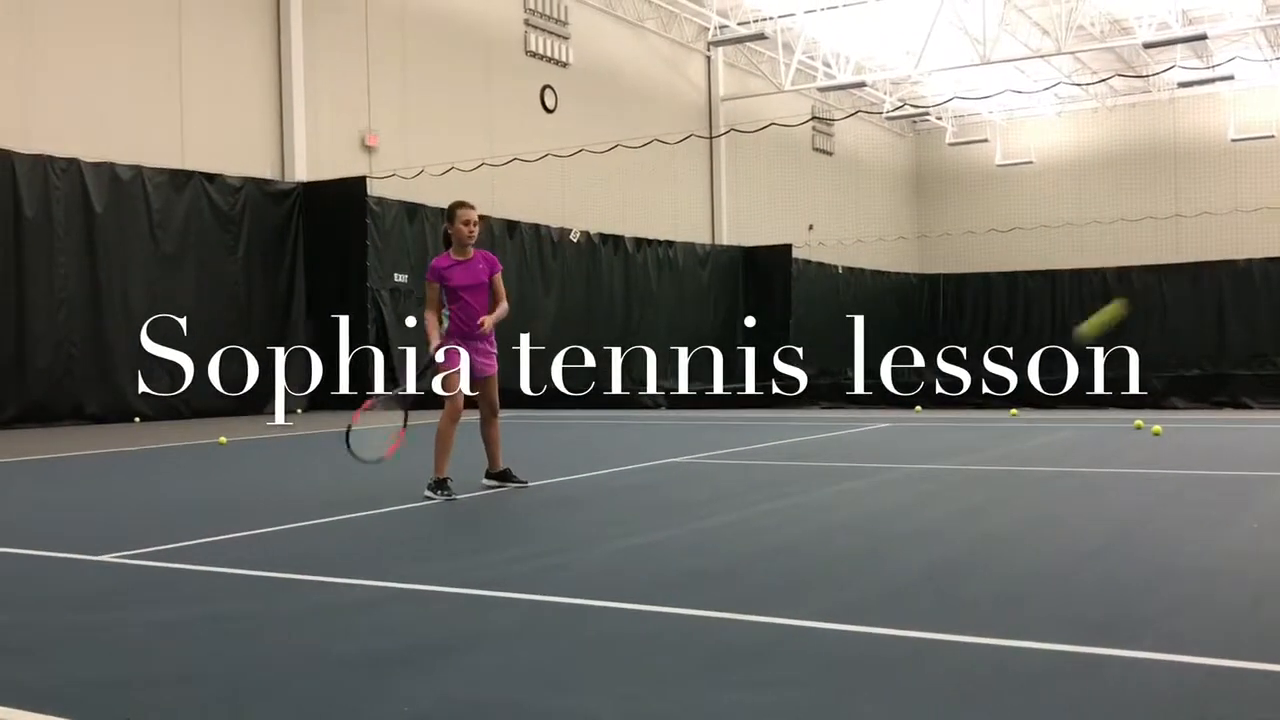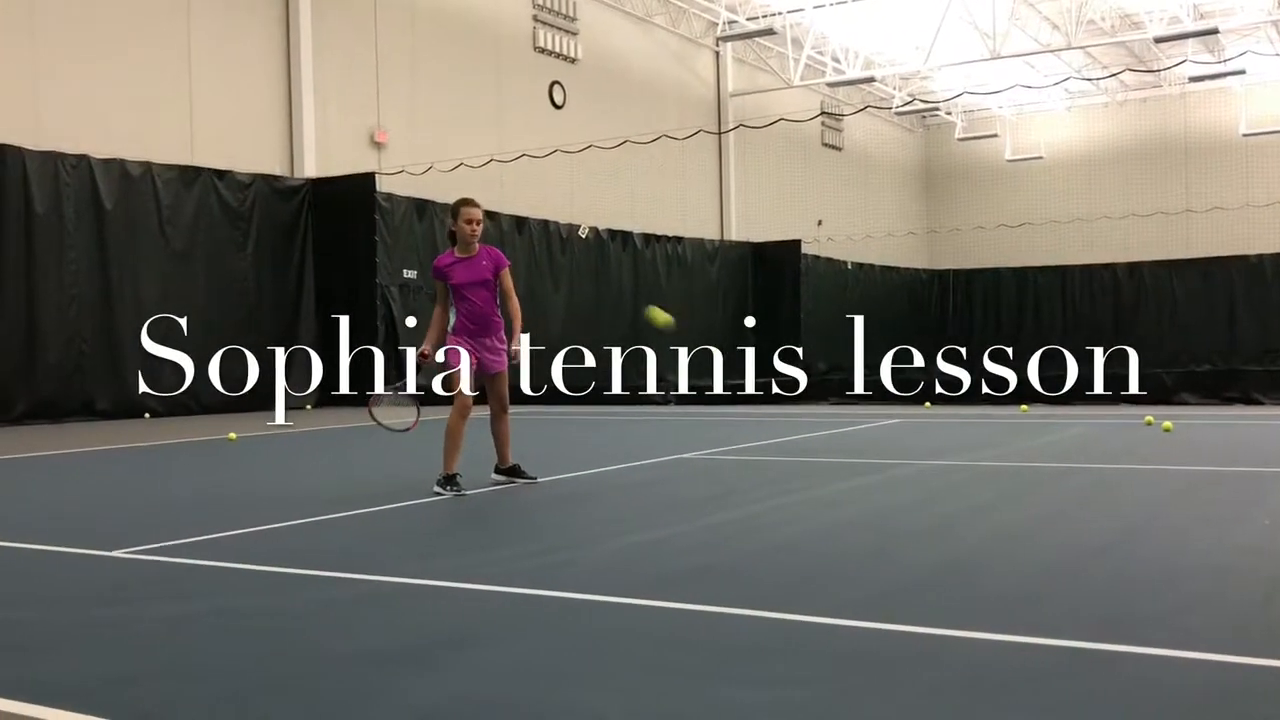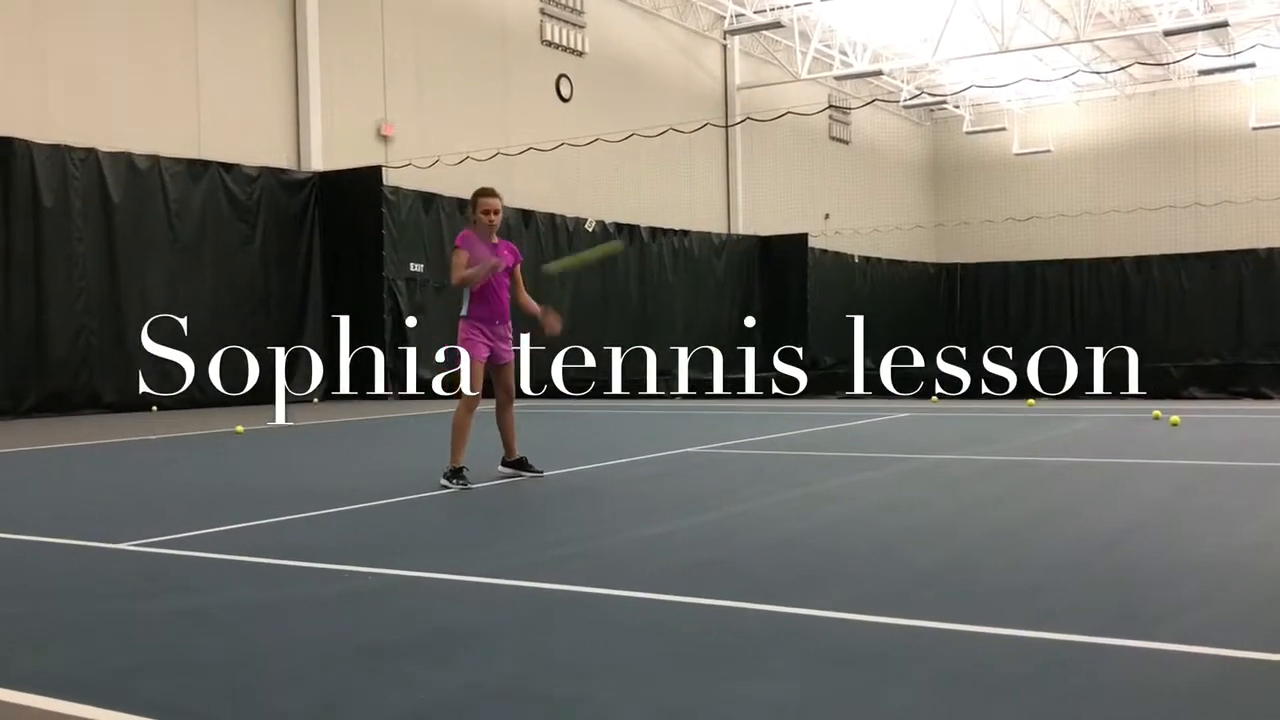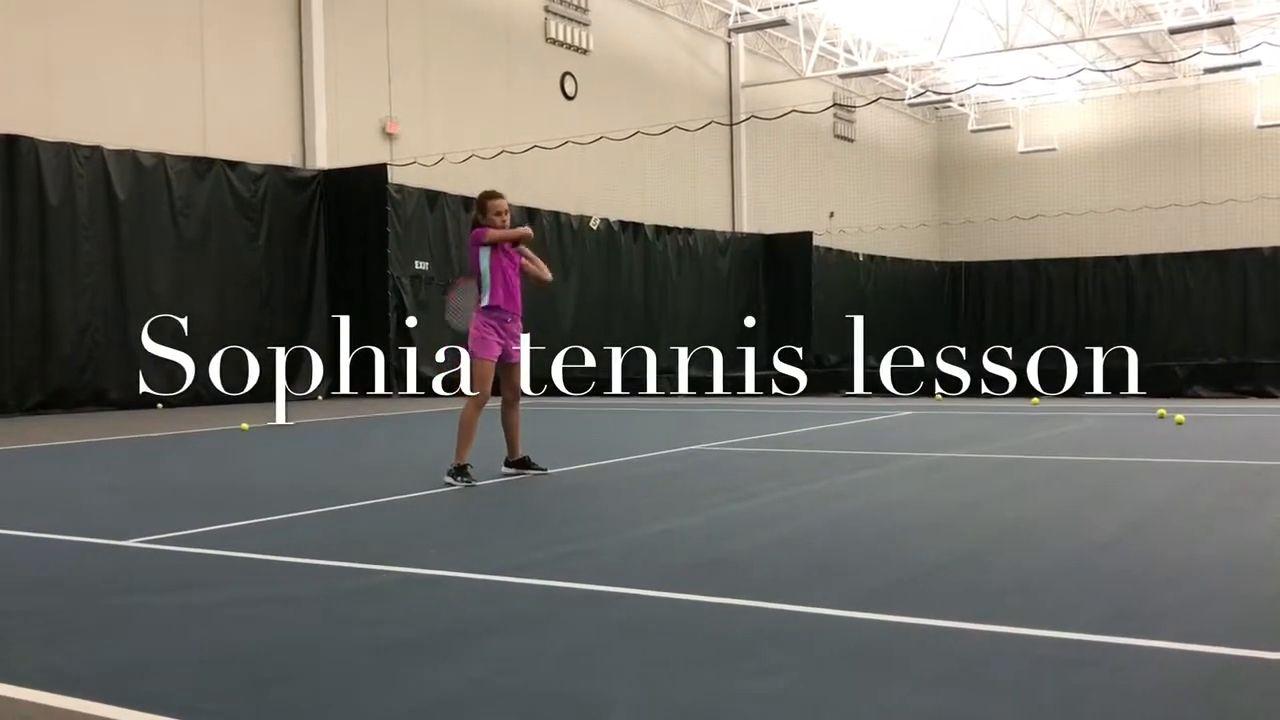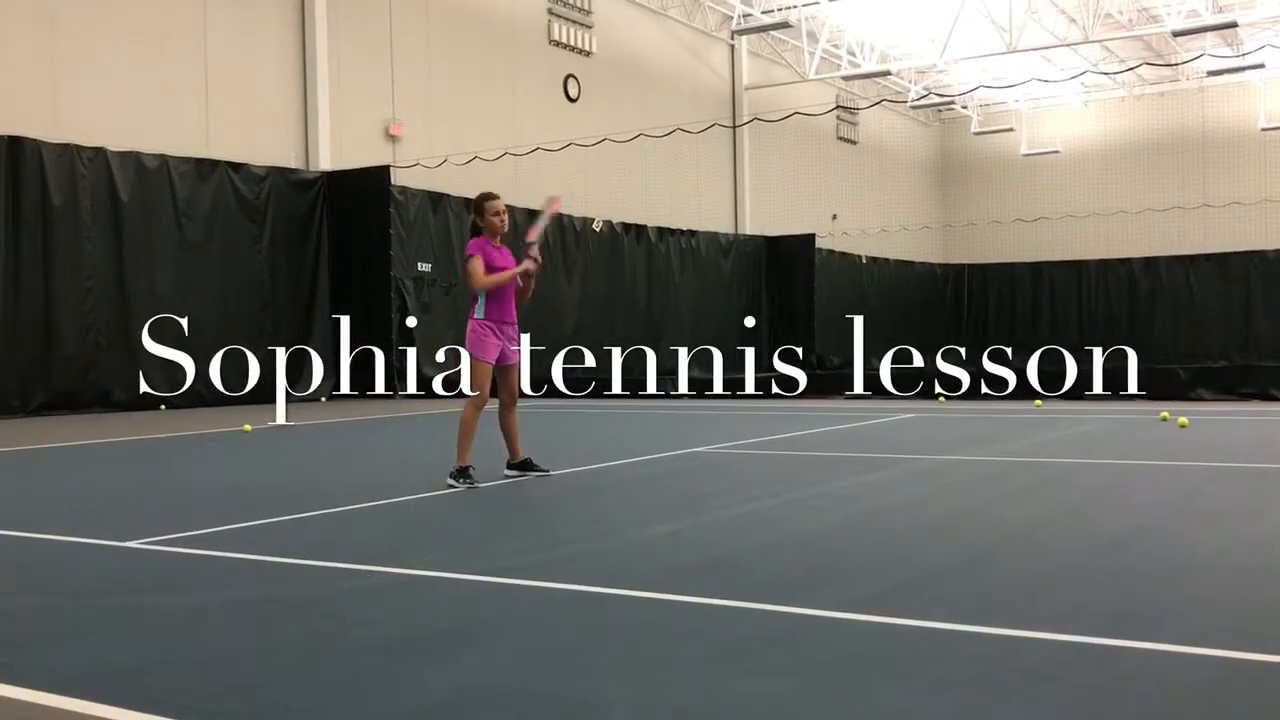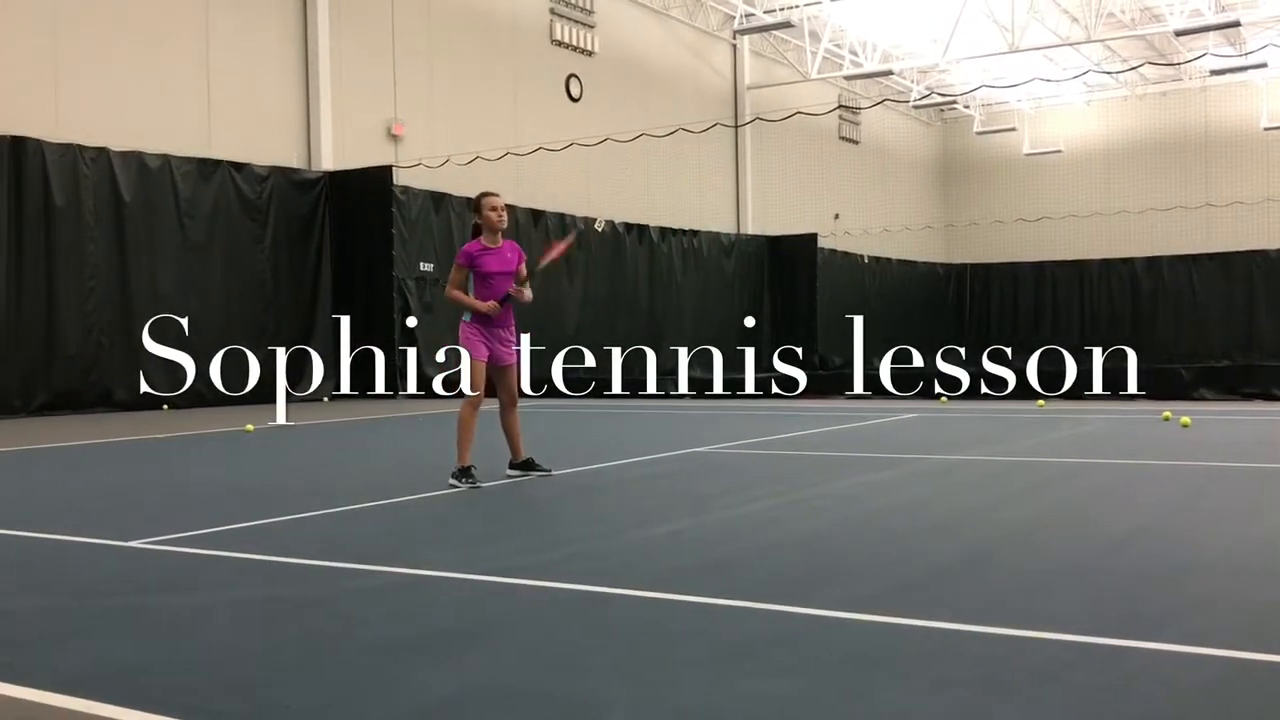
dt=0.4s
person 1, frame 1
left shoulder: (489, 261)
right shoulder: (438, 266)
left elbow: (503, 303)
right elbow: (431, 310)
left wrist: (492, 318)
right wrist: (434, 338)
left hip: (484, 343)
right hip: (454, 344)
left knee: (491, 409)
right knee: (454, 408)
left ankle: (495, 470)
right ankle: (438, 480)
person 1, frame 2
left shoulder: (495, 257)
right shoulder: (443, 264)
left elbow: (511, 299)
right elbow: (441, 306)
left wrist: (516, 337)
right wrist: (429, 342)
left hip: (493, 339)
right hip: (461, 341)
left knee: (501, 405)
right knee: (463, 405)
left ankle: (505, 466)
right ankle: (447, 475)
person 1, frame 3
left shoulder: (510, 250)
right shoulder: (466, 239)
left elbow: (519, 294)
right elbow: (458, 279)
left wrist: (542, 314)
right wrist: (485, 267)
left hip: (502, 329)
right hip: (474, 328)
left knee: (507, 396)
right knee: (470, 398)
left ankle: (511, 459)
right ankle: (454, 469)
person 1, frame 4
left shoulder: (512, 251)
right shoulder: (480, 237)
left elbow: (546, 276)
right elbow: (526, 232)
left wrist: (521, 247)
right wrist: (518, 236)
left hip: (512, 325)
right hip: (488, 324)
left knee: (513, 395)
right knee: (480, 396)
left ankle: (514, 458)
right ankle: (458, 466)
person 1, frame 5
left shoulder: (506, 252)
right shoulder: (476, 246)
left elbow: (521, 296)
right elbow: (479, 284)
left wrist: (530, 274)
right wrist: (518, 269)
left hip: (509, 329)
right hip: (484, 328)
left knee: (510, 399)
right knee: (479, 397)
left ankle: (516, 460)
right ankle: (460, 468)
person 1, frame 6
left shoulder: (514, 250)
right shoulder: (469, 251)
left elbow: (527, 291)
right elbow: (451, 290)
left wrist: (521, 293)
right wrist: (479, 305)
left hip: (505, 331)
right hip: (476, 330)
left knee: (510, 399)
right knee: (474, 397)
left ankle: (518, 460)
right ankle: (462, 468)
